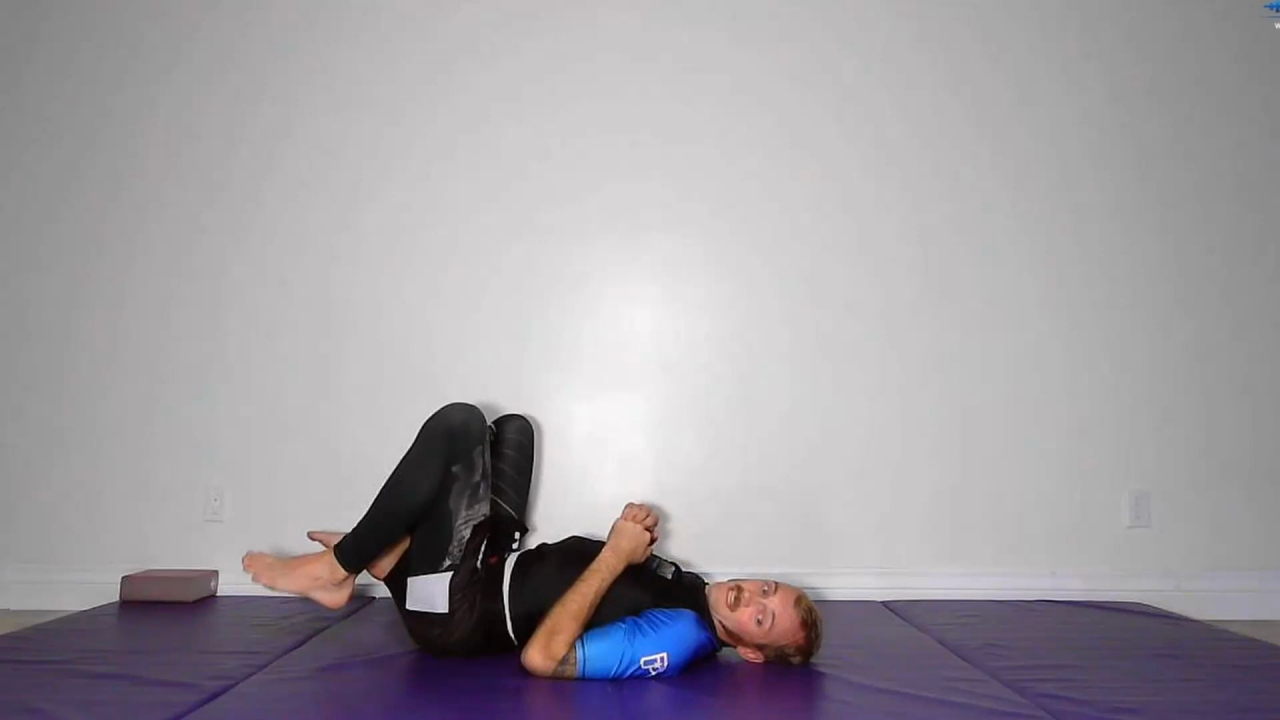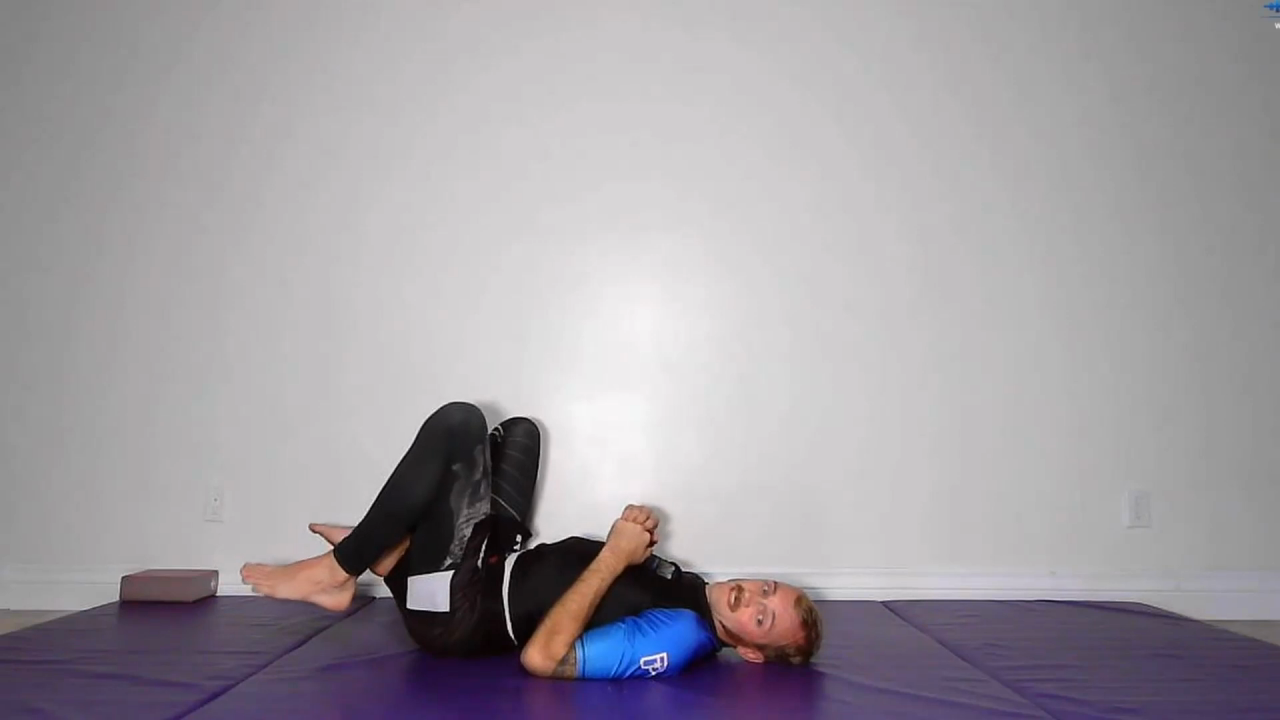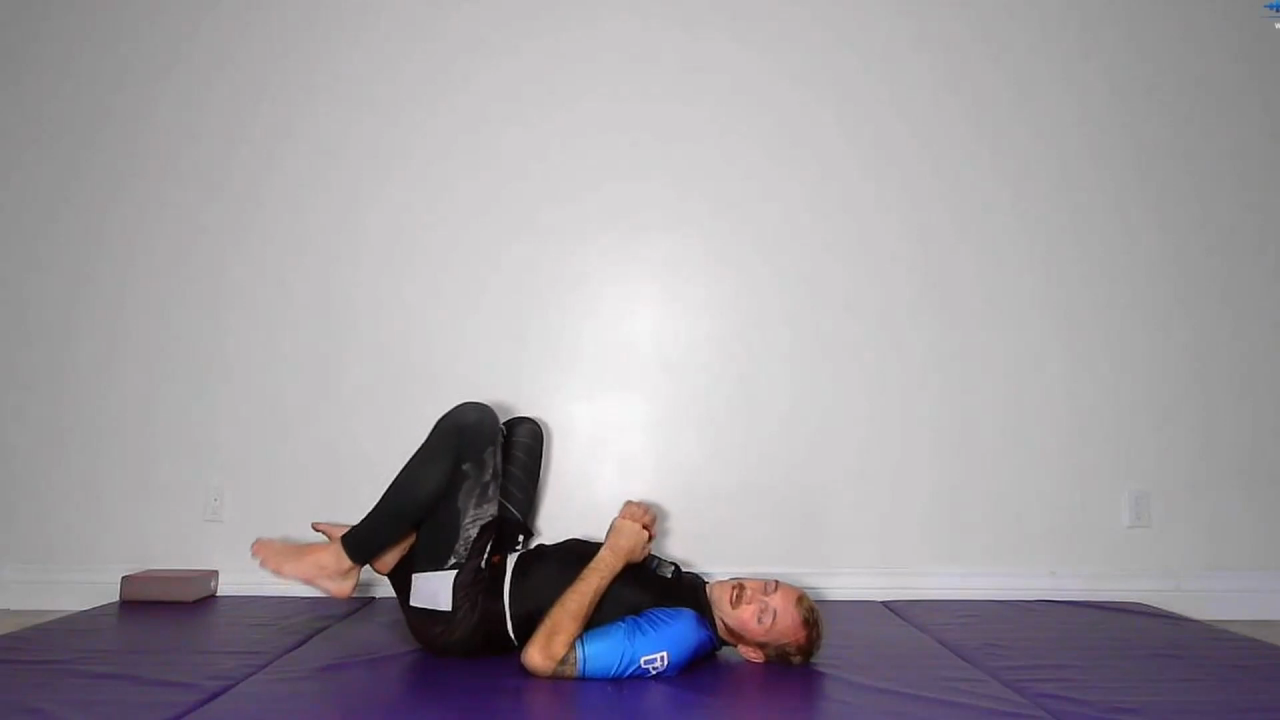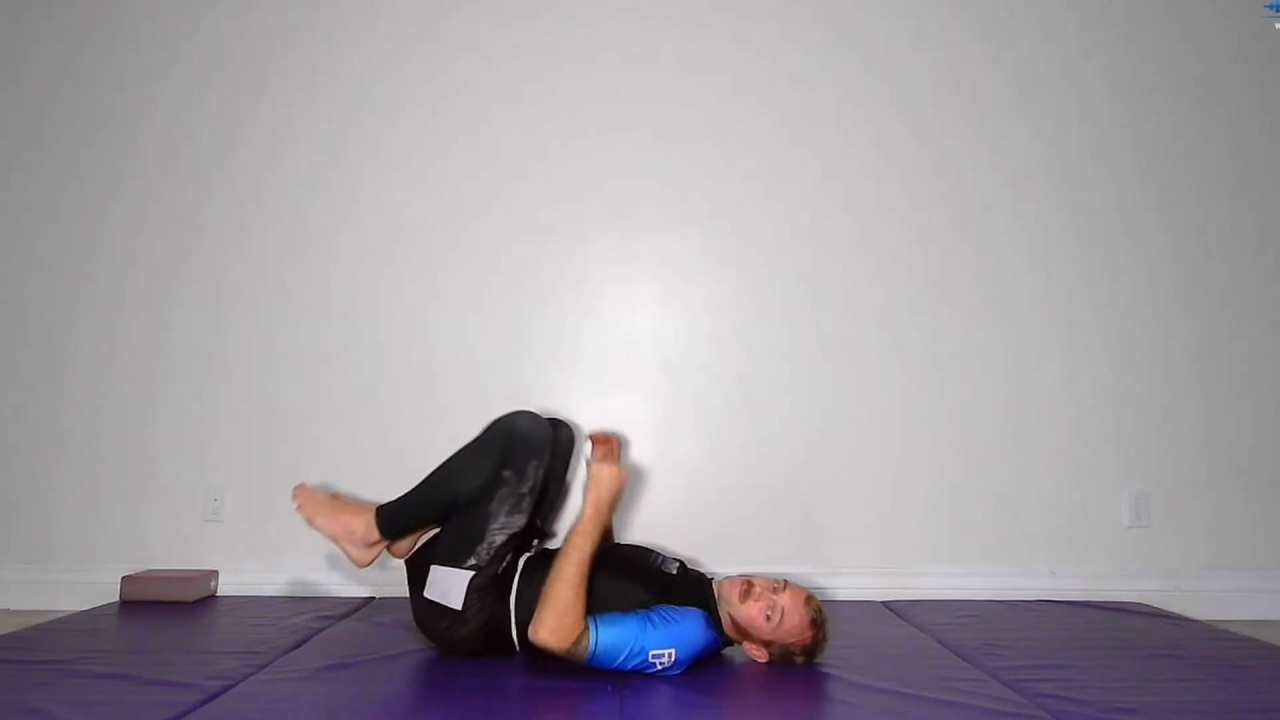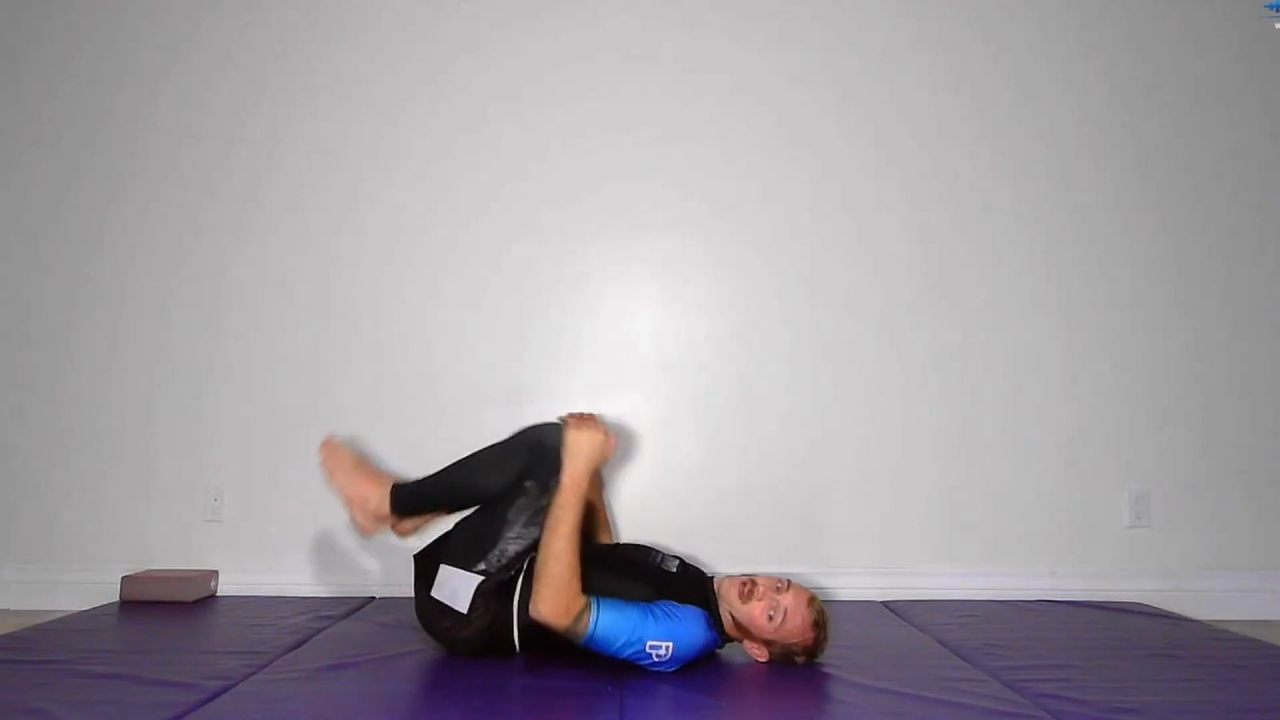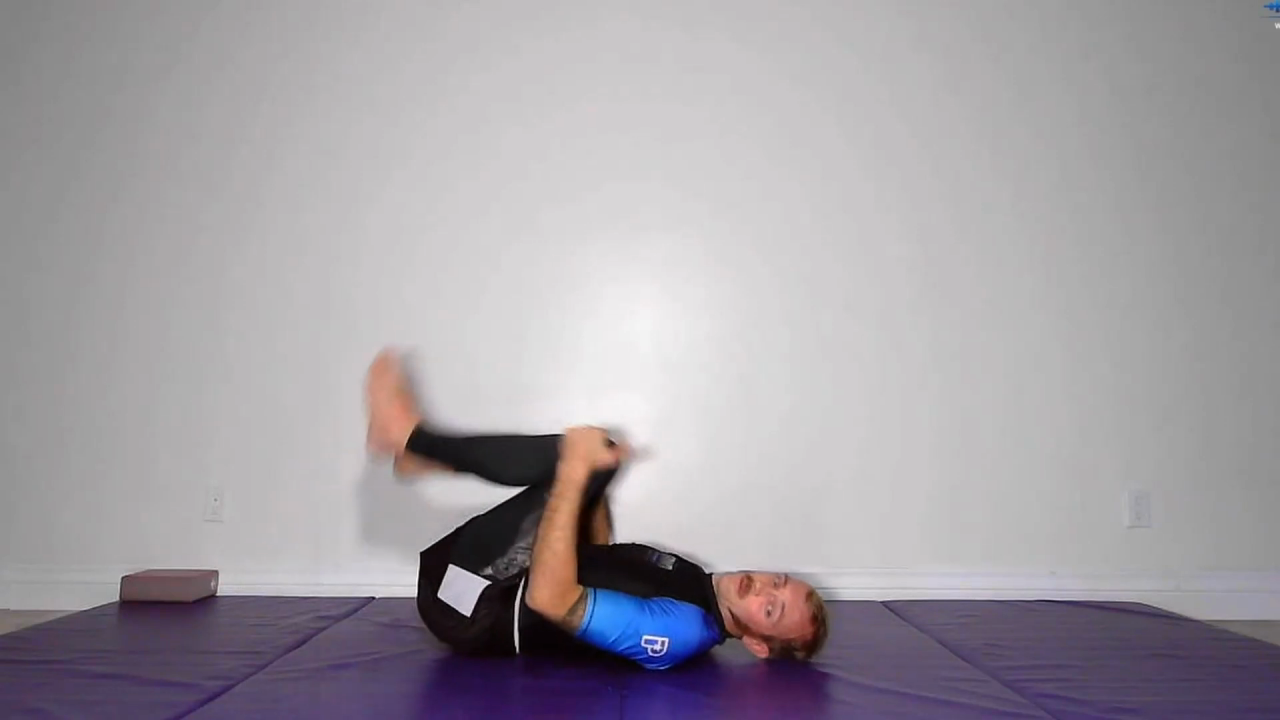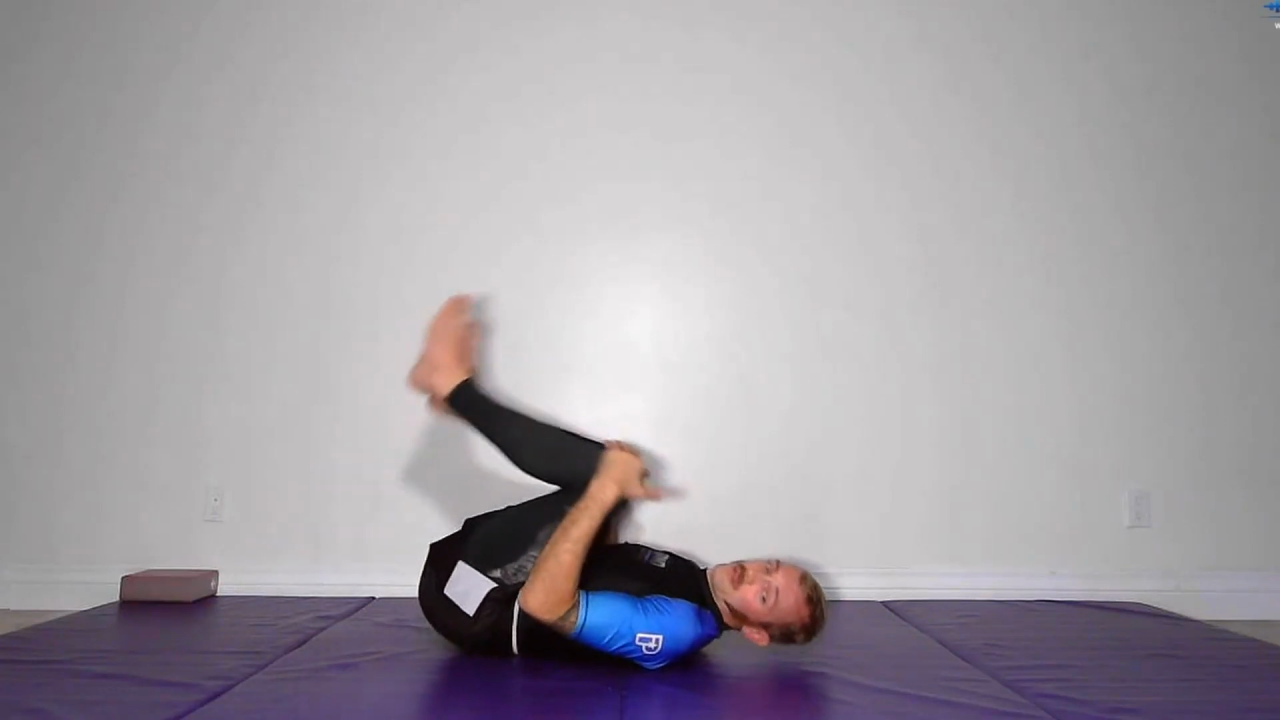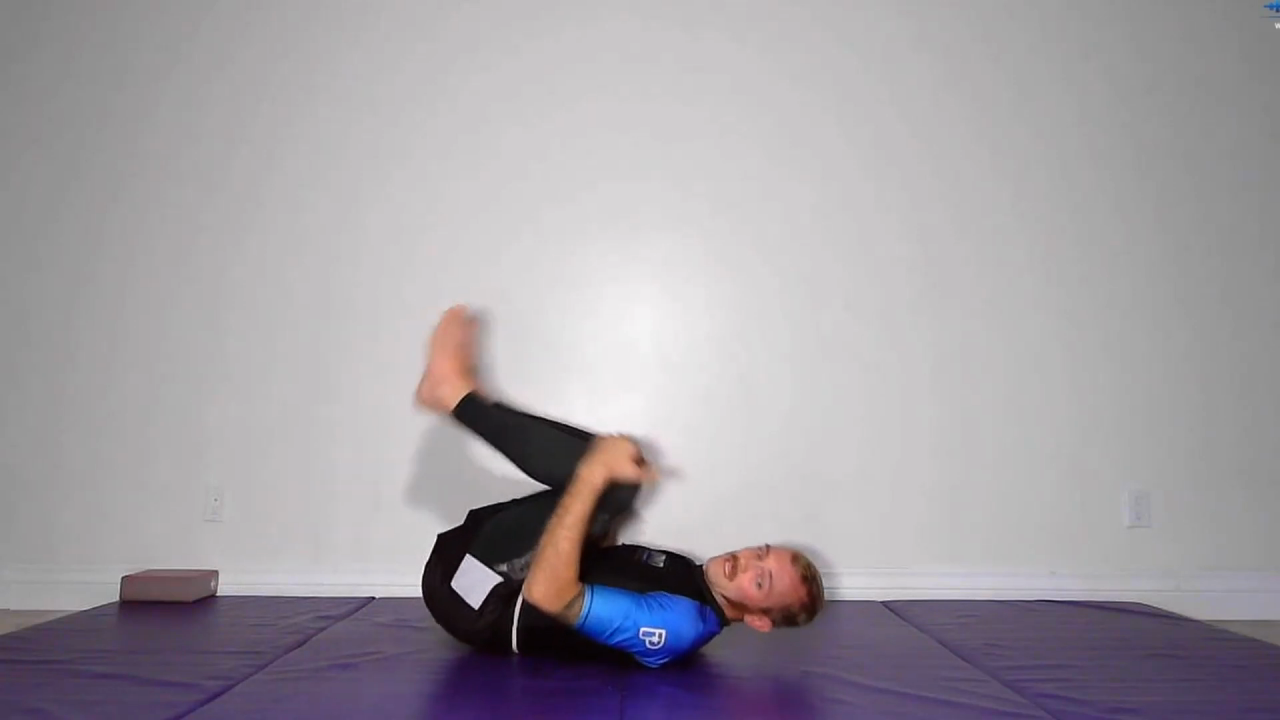
dt=0.2s
person 1, frame 1
left shoulder: (674, 643)
right shoulder: (693, 591)
left elbow: (541, 656)
left wrist: (615, 555)
right wrist: (632, 540)
left hip: (457, 610)
right hip: (499, 566)
left knee: (459, 426)
right knee: (511, 428)
left ankle: (337, 567)
right ankle: (394, 551)
person 1, frame 2
left shoulder: (676, 643)
right shoulder: (693, 591)
left elbow: (541, 658)
left wrist: (616, 555)
right wrist: (632, 541)
left hip: (457, 611)
right hip: (500, 566)
left knee: (458, 425)
right knee: (519, 430)
left ankle: (339, 569)
right ankle: (393, 550)
person 1, frame 3
left shoulder: (679, 641)
right shoulder: (693, 590)
left elbow: (542, 658)
left wrist: (614, 555)
right wrist: (630, 539)
left hip: (458, 611)
right hip: (502, 568)
left knee: (473, 424)
right knee: (522, 430)
left ankle: (345, 558)
right ankle: (396, 546)
person 1, frame 4
left shoulder: (684, 638)
right shoulder: (700, 588)
left elbow: (550, 634)
left wrist: (596, 504)
right wrist: (605, 494)
left hip: (467, 610)
right hip: (513, 569)
left knee: (523, 433)
right knee: (551, 433)
left ankle: (375, 526)
right ankle: (419, 534)
person 1, frame 5
left shoulder: (682, 637)
right shoulder: (697, 587)
left elbow: (553, 610)
right elbow: (606, 561)
left wrist: (576, 473)
right wrist: (590, 469)
left hip: (471, 610)
right hip: (516, 574)
left knee: (549, 448)
right knee: (563, 447)
left ankle: (390, 502)
right ankle: (414, 507)
person 1, frame 6
left shoulder: (675, 634)
right shoulder: (694, 586)
left elbow: (550, 600)
right elbow: (603, 553)
left wrist: (575, 471)
right wrist: (591, 467)
left hip: (470, 610)
right hip: (509, 579)
left knee: (572, 464)
left ankle: (409, 435)
right ankle: (424, 451)
person 1, frame 7
left shoulder: (676, 629)
right shoulder: (690, 580)
left elbow: (544, 603)
right elbow: (603, 557)
left wrist: (604, 492)
right wrist: (610, 492)
left hip: (471, 607)
left knee: (597, 480)
left ankle: (452, 386)
right ankle: (458, 392)
person 1, frame 8
left shoulder: (677, 628)
right shoulder: (687, 576)
left elbow: (545, 594)
right elbow: (599, 555)
left wrist: (591, 477)
right wrist: (605, 473)
left hip: (473, 603)
left knee: (602, 482)
left ankle: (458, 396)
right ankle: (466, 400)
